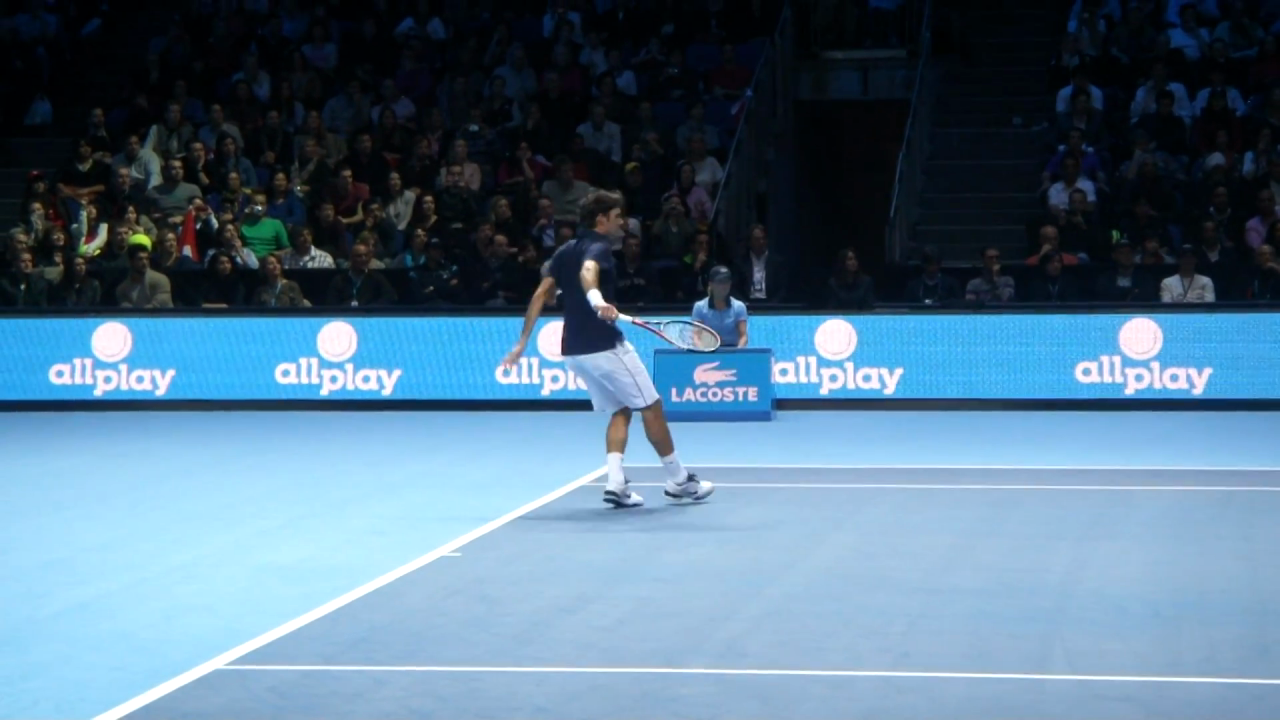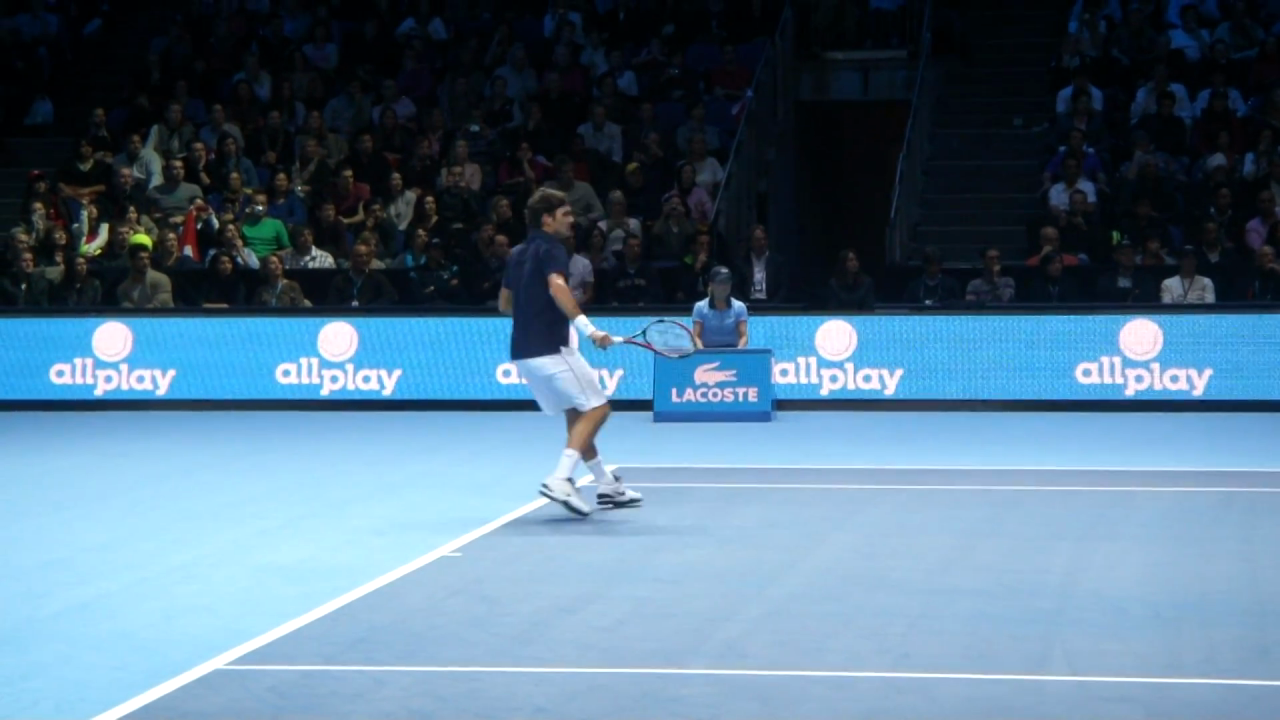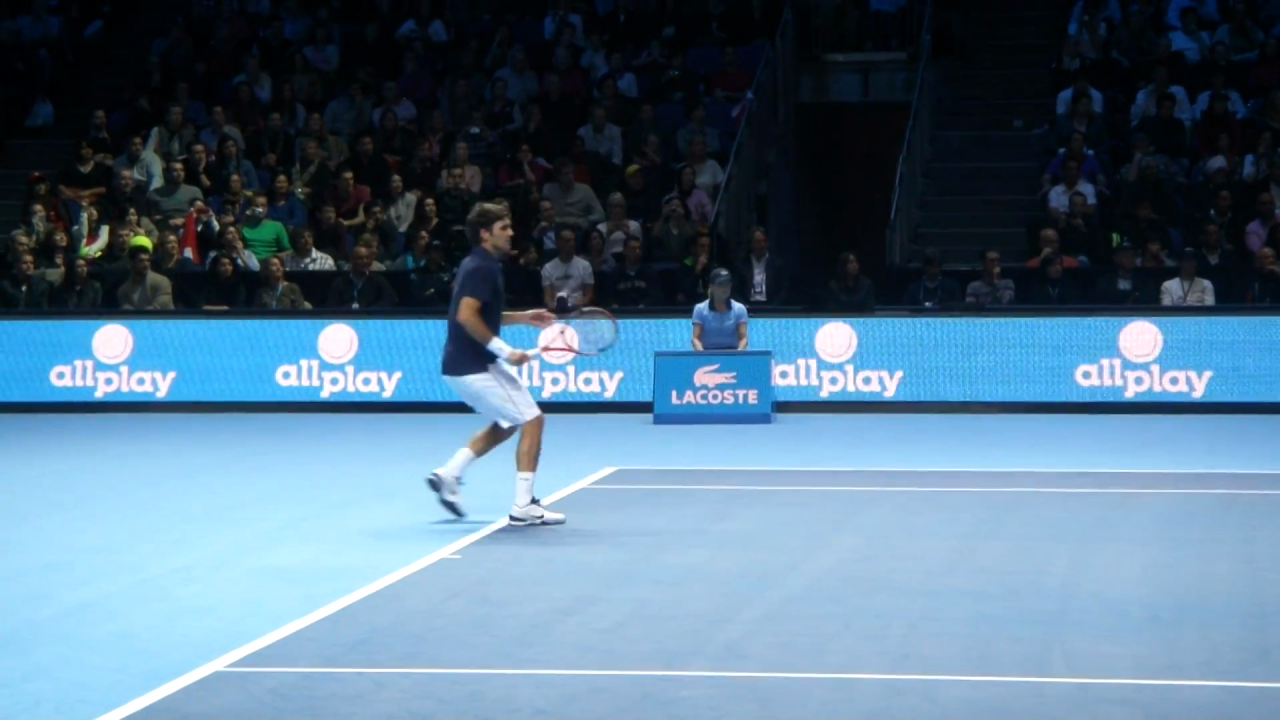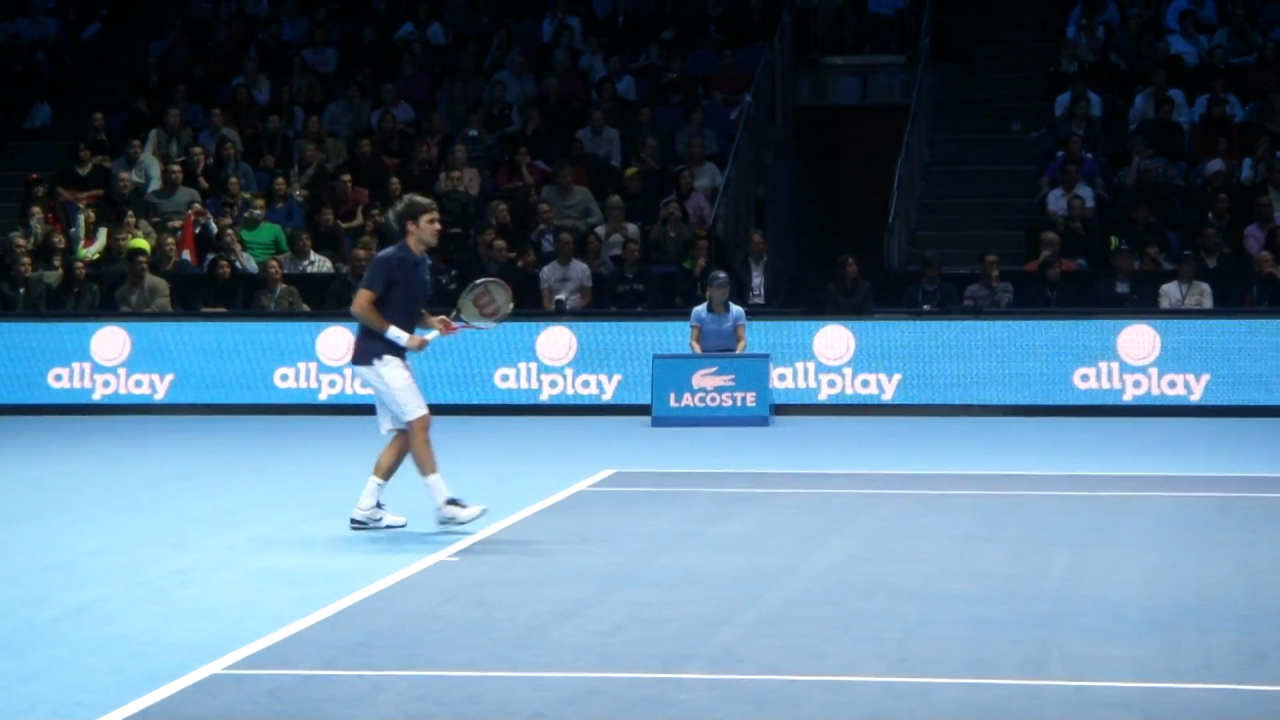
dt=0.2s
person 1, frame 1
left shoulder: (566, 251)
right shoulder: (599, 247)
left elbow: (540, 296)
right elbow: (587, 273)
left wrist: (522, 341)
right wrist: (597, 301)
left hip: (573, 351)
right hip: (603, 346)
left knee: (620, 412)
right knee: (650, 407)
left ankle: (615, 484)
right ankle: (679, 480)
person 1, frame 2
left shoulder: (517, 254)
right shoulder: (551, 249)
left elbow: (504, 305)
right elbow: (557, 288)
right wrist: (586, 327)
left hip: (523, 354)
right hip: (550, 350)
left knee: (577, 411)
right knee: (597, 410)
left ankle: (607, 486)
right ankle: (560, 480)
person 1, frame 3
left shoulder: (487, 264)
right shoulder: (481, 267)
right elbow: (465, 316)
left wrist: (523, 317)
right wrist: (503, 350)
left hip: (466, 367)
right hip: (474, 367)
left knee: (505, 424)
right knee: (531, 422)
left ankle: (447, 474)
right ankle: (524, 505)
person 1, frame 4
left shoulder: (420, 264)
right shoulder: (387, 260)
right elbow: (360, 307)
left wrist: (436, 321)
right wrist: (400, 336)
left hip: (392, 357)
right hip: (376, 357)
left knee: (403, 435)
right knee: (417, 421)
left ankle: (365, 509)
right ankle: (443, 502)
